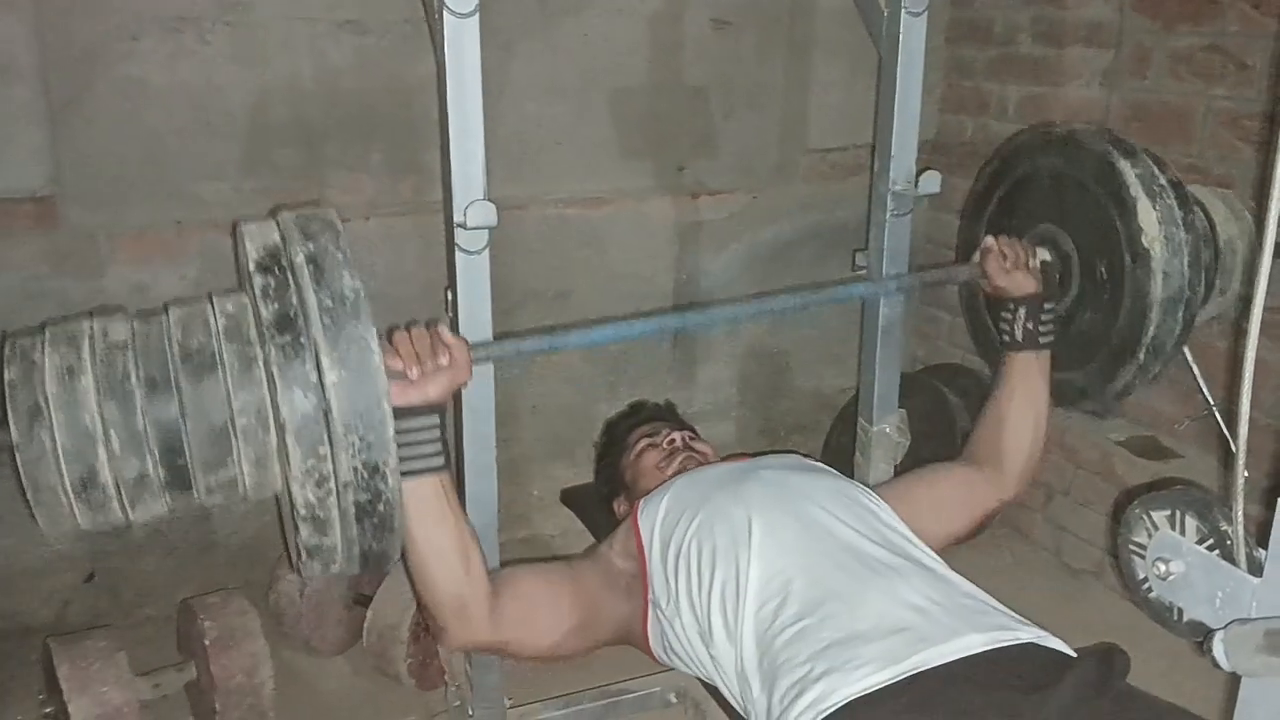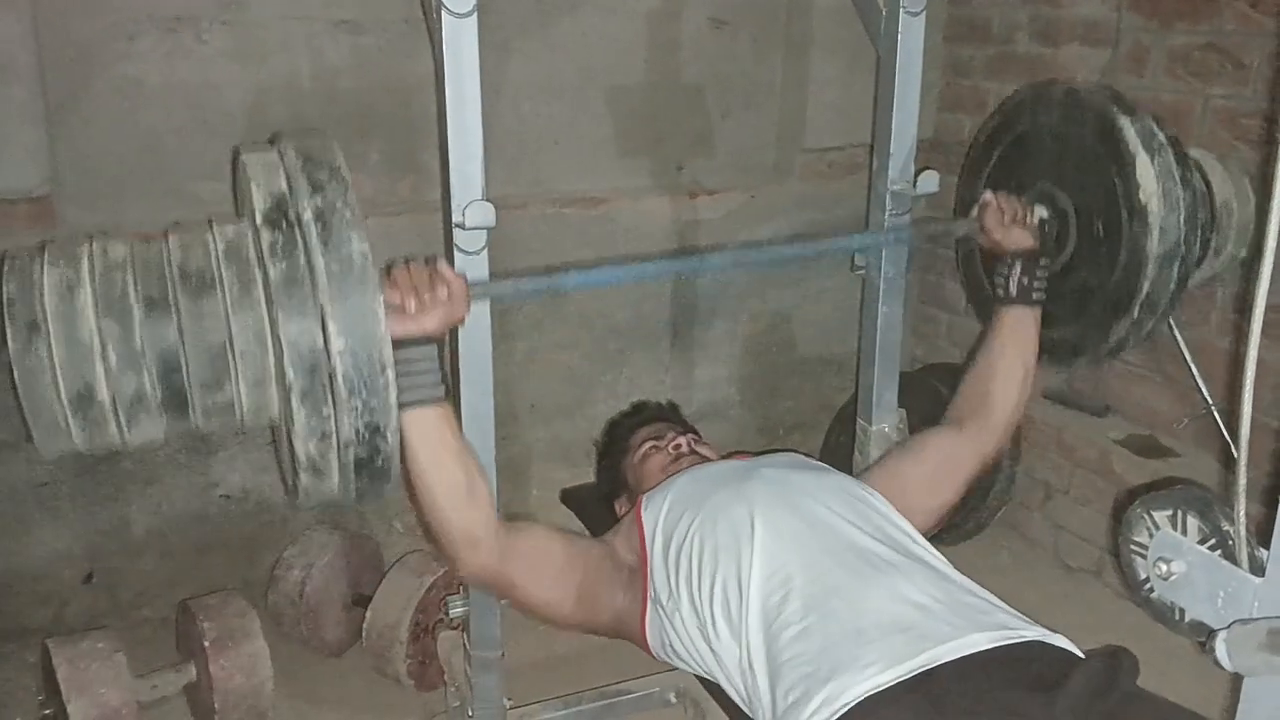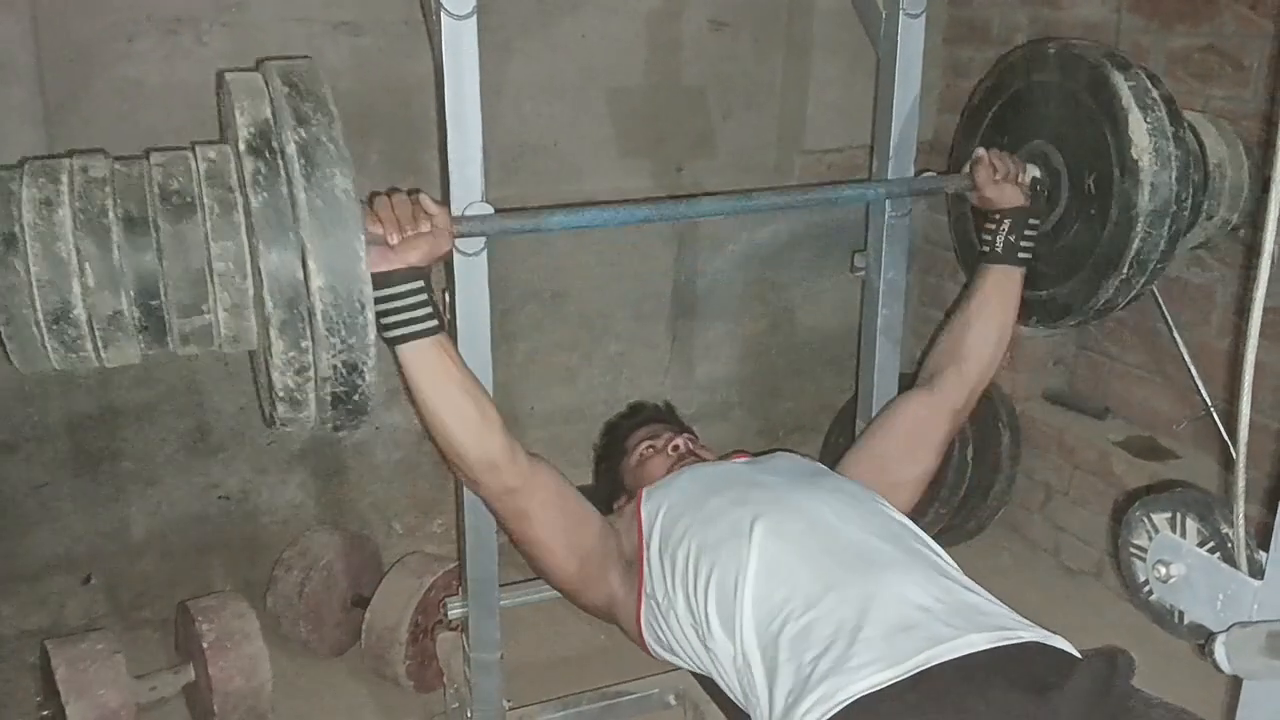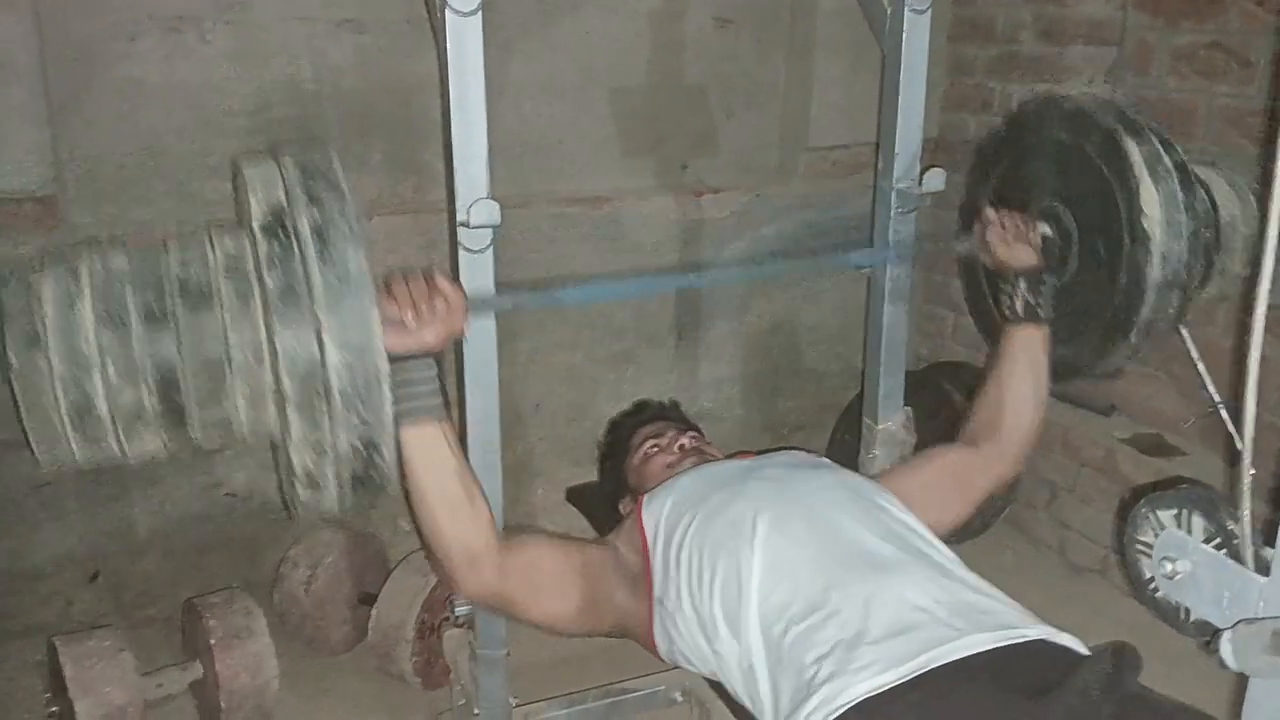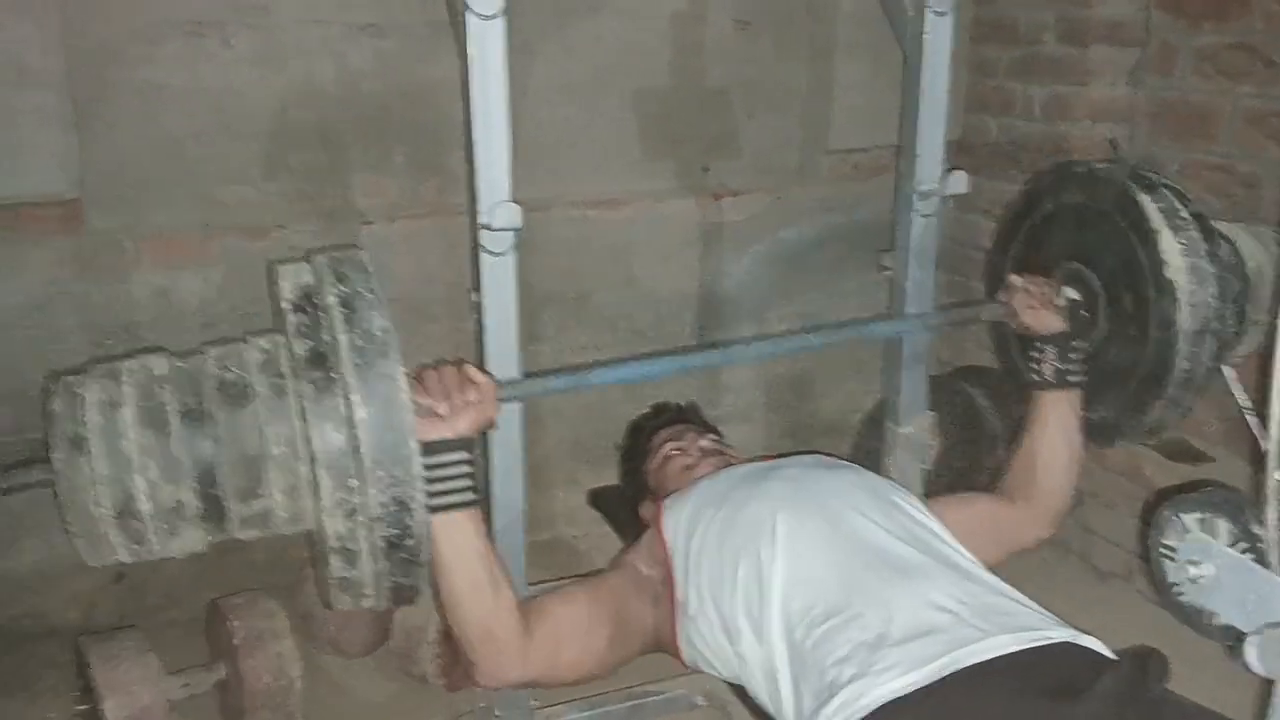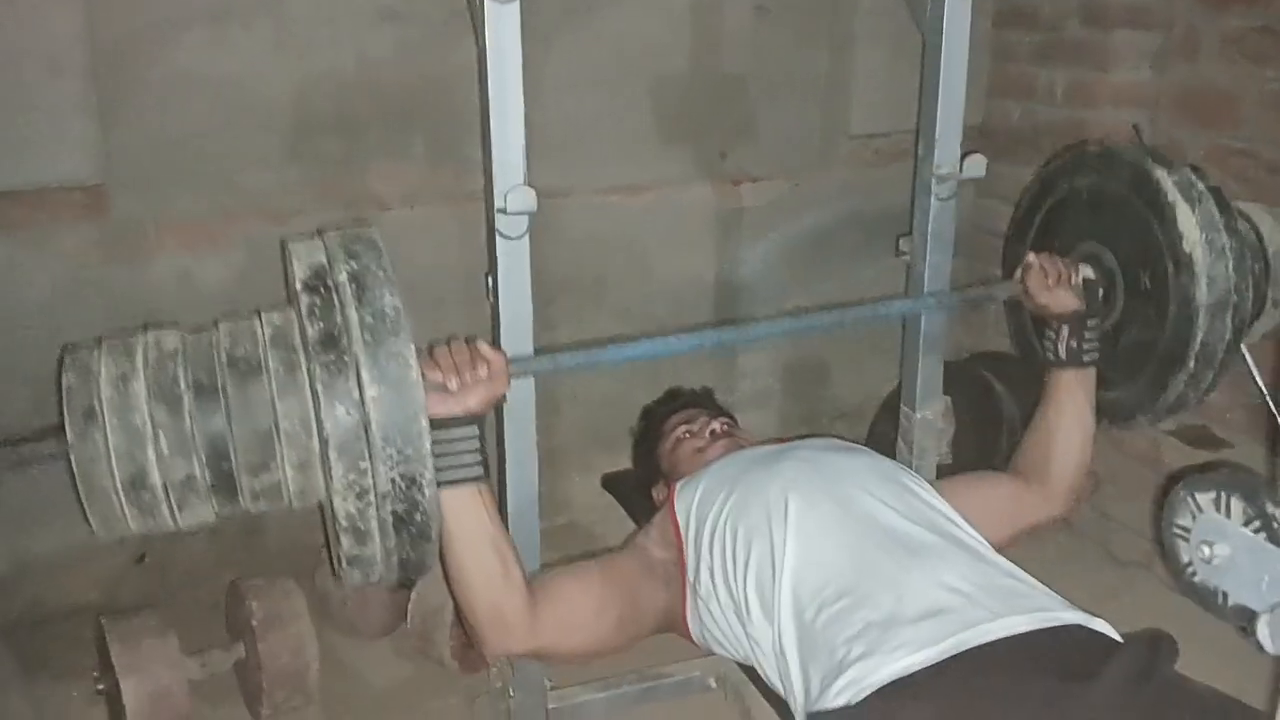
dt=0.3s
person 1, frame 1
left shoulder: (837, 495)
right shoulder: (633, 562)
left elbow: (996, 472)
right elbow: (471, 614)
left wrist: (1023, 314)
right wrist: (418, 422)
person 1, frame 2
left shoulder: (832, 487)
right shoulder: (631, 566)
left elbow: (976, 427)
right elbow: (480, 543)
left wrist: (1021, 273)
right wrist: (414, 352)
person 1, frame 3
left shoulder: (836, 492)
right shoulder: (626, 560)
left elbow: (945, 389)
right elbow: (497, 466)
left wrist: (1007, 232)
right wrist: (403, 286)
person 1, frame 4
left shoulder: (838, 485)
right shoulder: (638, 559)
left elbow: (995, 447)
right elbow: (479, 562)
left wrist: (1024, 285)
right wrist: (414, 373)
person 1, frame 5
left shoulder: (864, 491)
right shoulder: (657, 570)
left elbow: (1032, 508)
right elbow: (503, 650)
left wrist: (1054, 350)
right wrist: (446, 457)
person 1, frame 6
left shoulder: (875, 475)
right shoulder: (671, 551)
left elbow: (1045, 487)
right elbow: (510, 622)
left wrist: (1070, 330)
right wrist: (455, 431)
